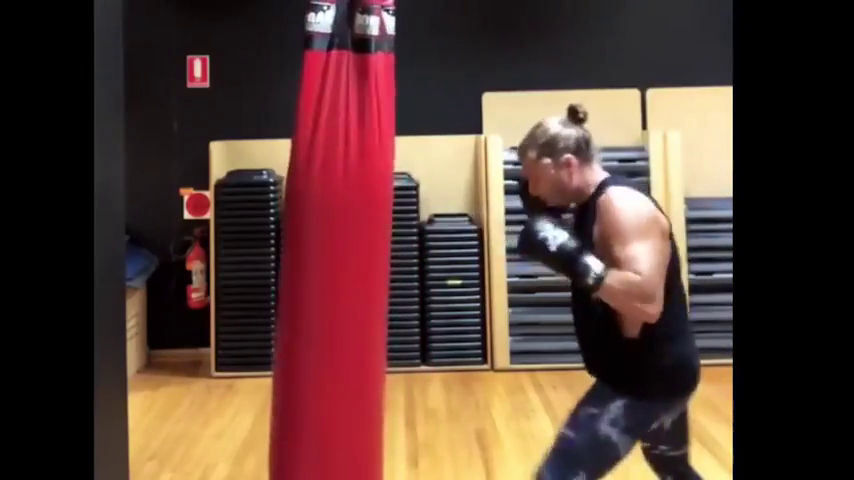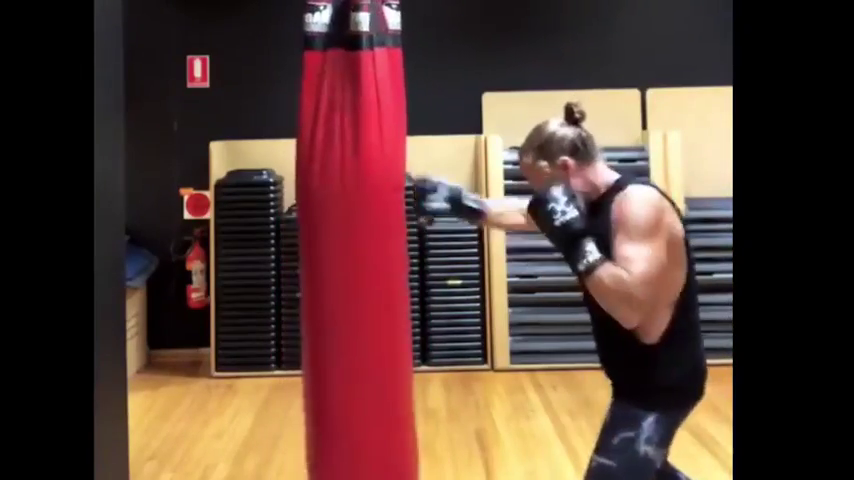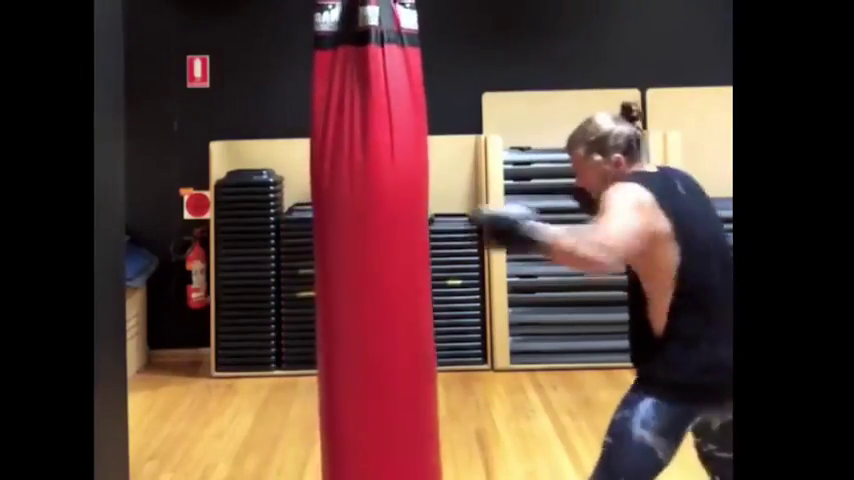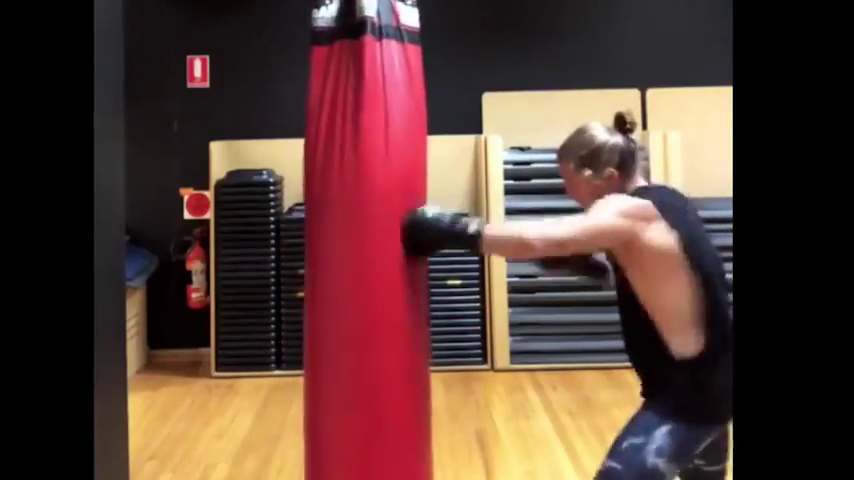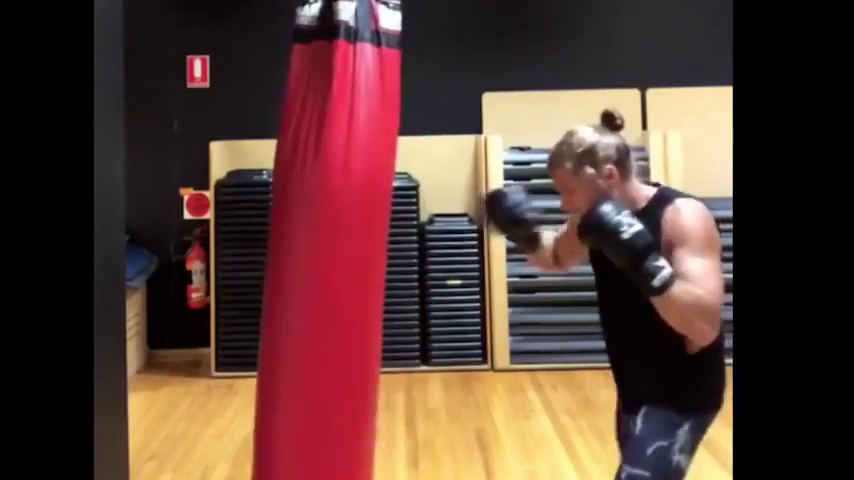
dt=0.5s
person 1, frame 1
left shoulder: (620, 204)
right shoulder: (594, 204)
left elbow: (648, 300)
left wrist: (574, 258)
right wrist: (546, 221)
left hip: (640, 375)
right hip: (673, 367)
person 1, frame 2
left shoulder: (639, 204)
right shoulder: (591, 201)
left elbow: (631, 307)
right elbow: (522, 215)
left wrist: (575, 241)
right wrist: (461, 202)
left hip: (661, 380)
right hip: (647, 372)
person 1, frame 3
left shoulder: (631, 196)
right shoulder: (679, 184)
left elbow: (598, 253)
left wrist: (520, 229)
left hip: (683, 373)
right hip: (720, 366)
person 1, frame 4
left shoulder: (628, 212)
right shoulder: (660, 203)
left elbow: (541, 240)
left wrist: (457, 230)
left hip: (694, 388)
right hip: (703, 381)
person 1, frame 5
left shoulder: (684, 216)
right shoulder: (594, 213)
left elbow: (704, 324)
right elbow: (552, 258)
left wrist: (646, 261)
right wrist: (523, 228)
left hip: (680, 390)
right hip: (637, 386)
